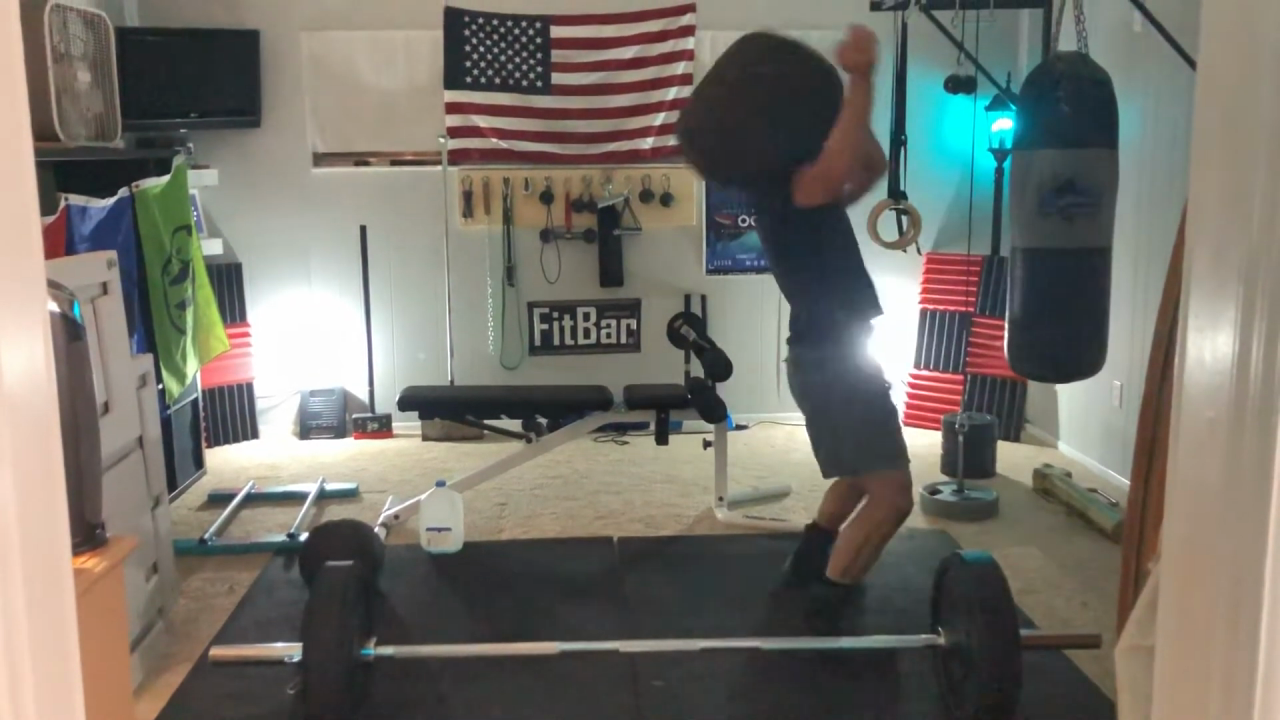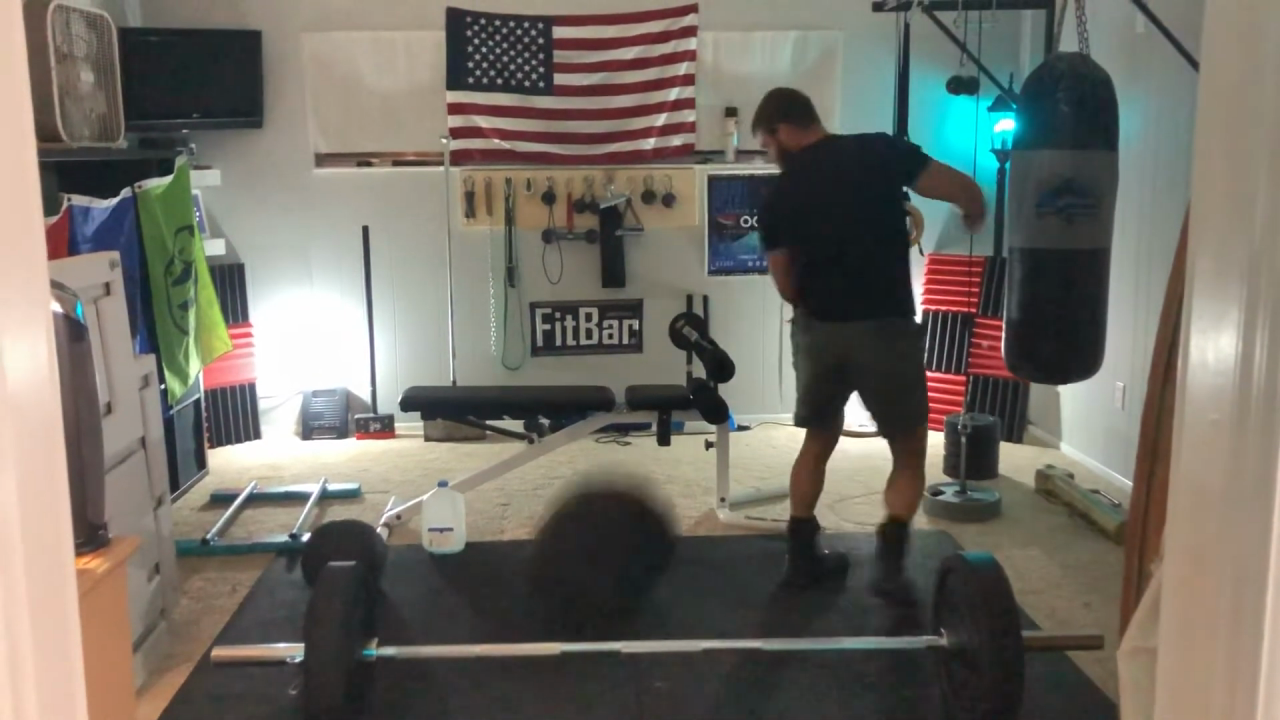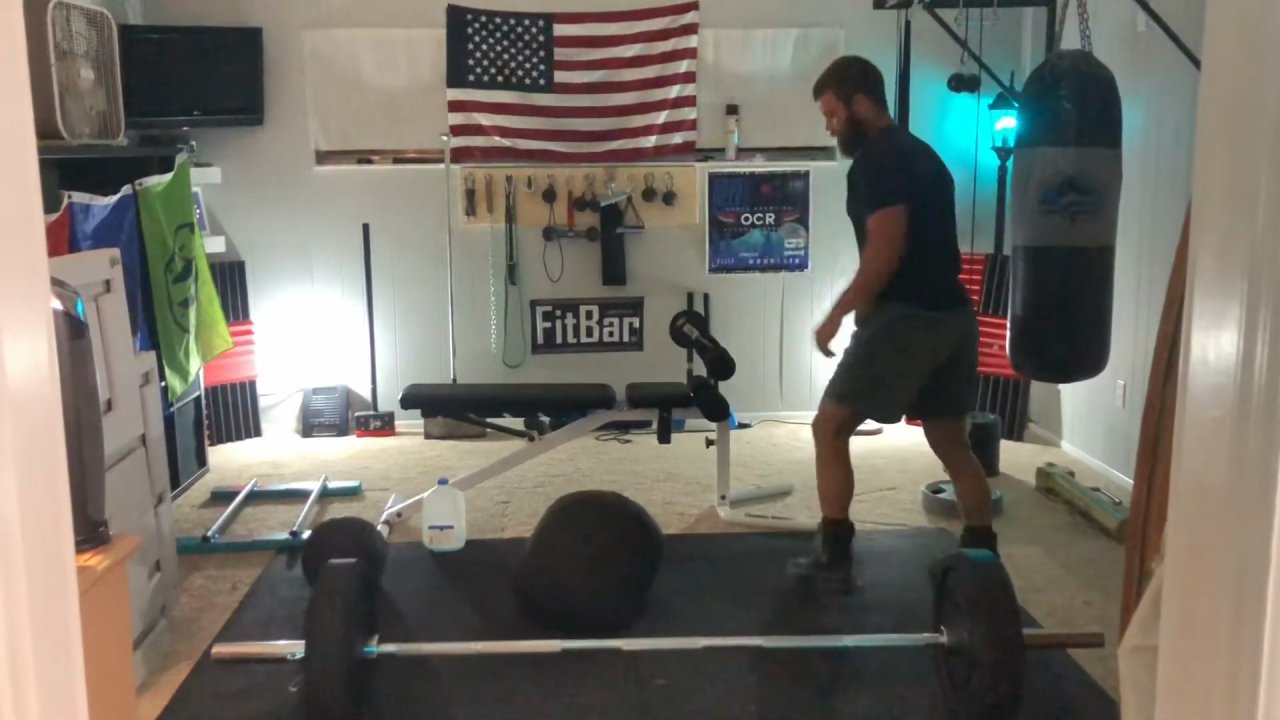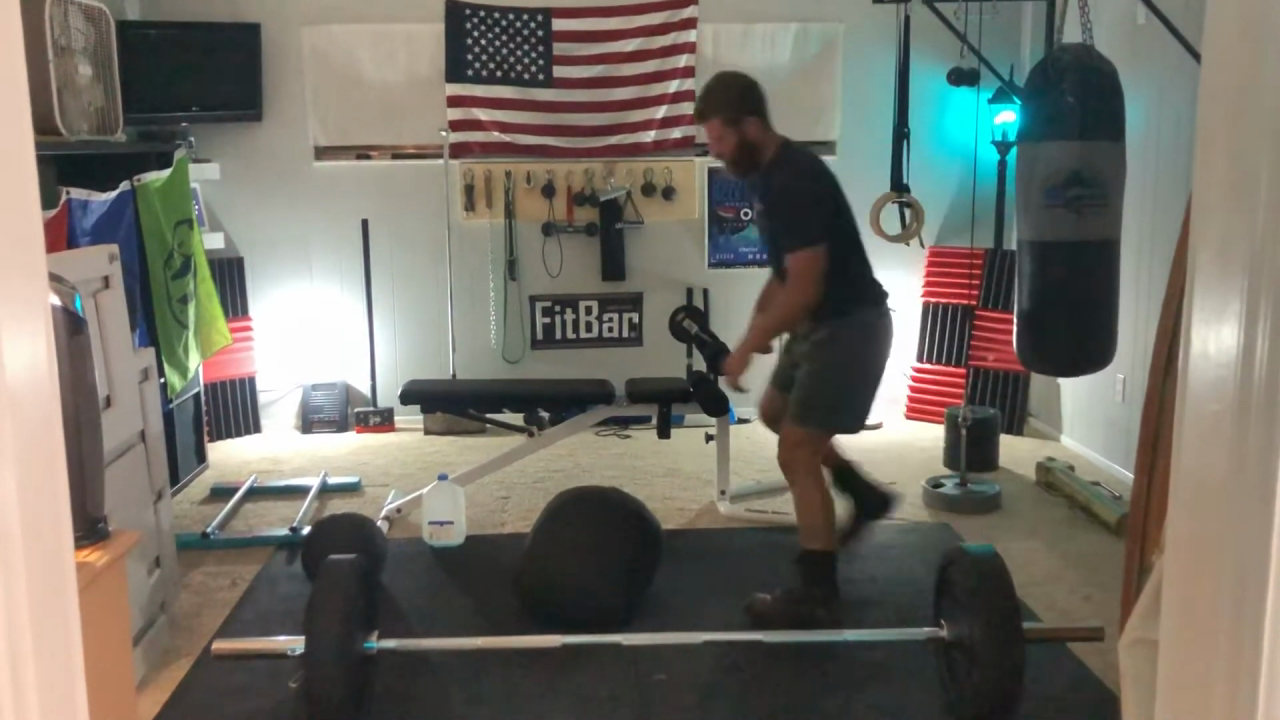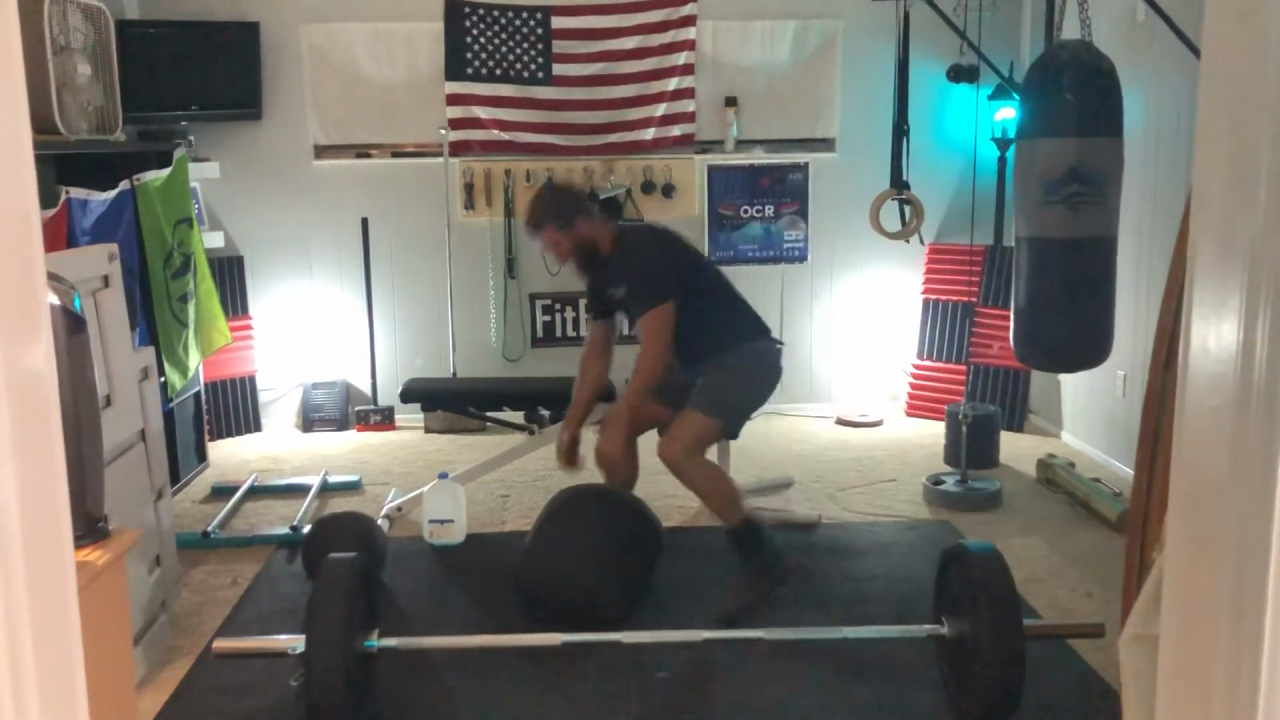
dt=0.5s
person 1, frame 1
left shoulder: (795, 190)
right shoulder: (783, 189)
left elbow: (866, 168)
right elbow: (838, 172)
right wrist: (858, 77)
left hip: (824, 354)
right hip: (833, 360)
left knee: (867, 472)
right knee: (891, 495)
left ankle: (810, 558)
right ankle: (825, 607)
person 1, frame 2
left shoulder: (780, 195)
right shoulder: (882, 151)
right elbow: (967, 194)
right wrist: (973, 212)
left hip: (820, 333)
right hip: (888, 329)
left knee: (818, 443)
right knee: (909, 450)
left ankle: (802, 558)
right ankle: (890, 558)
person 1, frame 3
left shoulder: (875, 161)
right shoulder: (923, 155)
left elbow: (886, 248)
left wrist: (837, 313)
right wrist: (874, 300)
left hip: (904, 319)
right hip: (953, 316)
left knee: (830, 427)
right knee: (952, 443)
left ankle: (835, 558)
person 1, frame 4
left shoulder: (795, 183)
right shoulder: (772, 171)
left elbow: (807, 287)
left wrist: (747, 346)
right wrist: (761, 314)
left hip: (849, 326)
right hip: (822, 321)
left knee: (796, 450)
right knee: (775, 411)
left ankle: (818, 593)
right ankle: (864, 495)
person 1, frame 5
left shoulder: (646, 255)
right shoulder: (601, 267)
left elbow: (655, 351)
right elbow: (597, 351)
left wrist: (621, 425)
right wrist: (572, 423)
left hip: (745, 356)
right hip: (694, 358)
left knee: (677, 449)
right knee: (616, 428)
left ankle: (759, 554)
